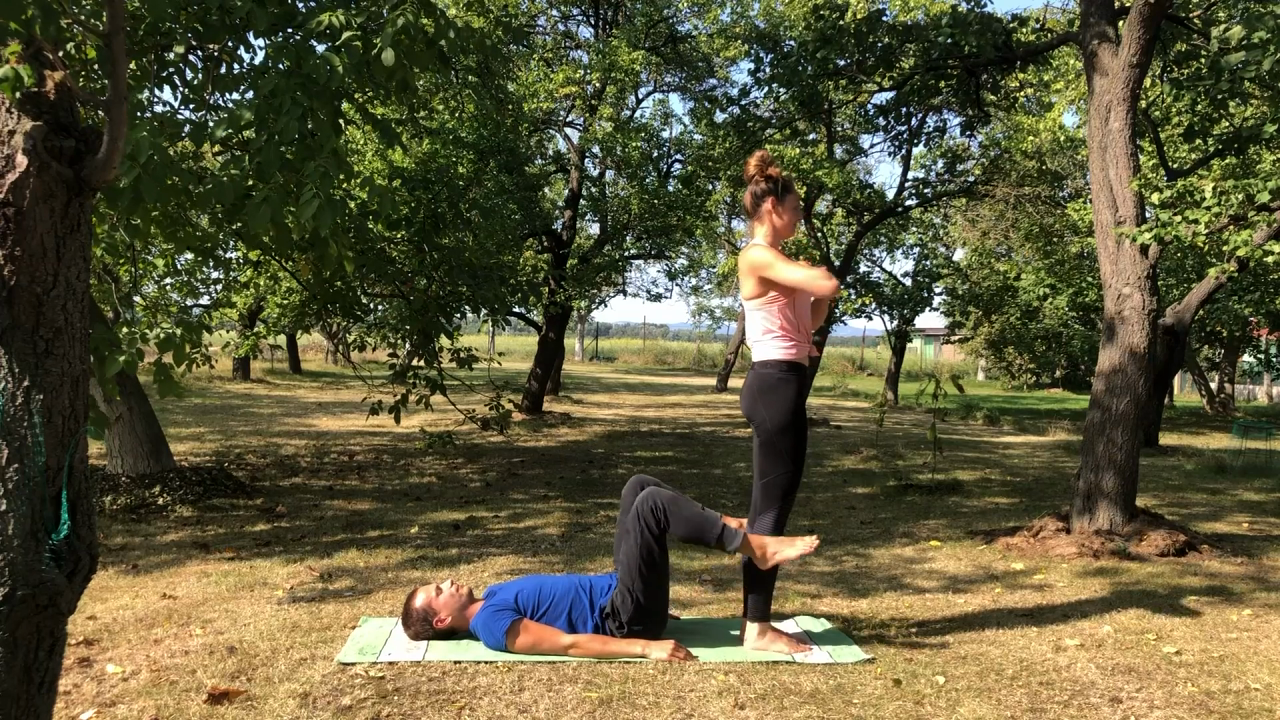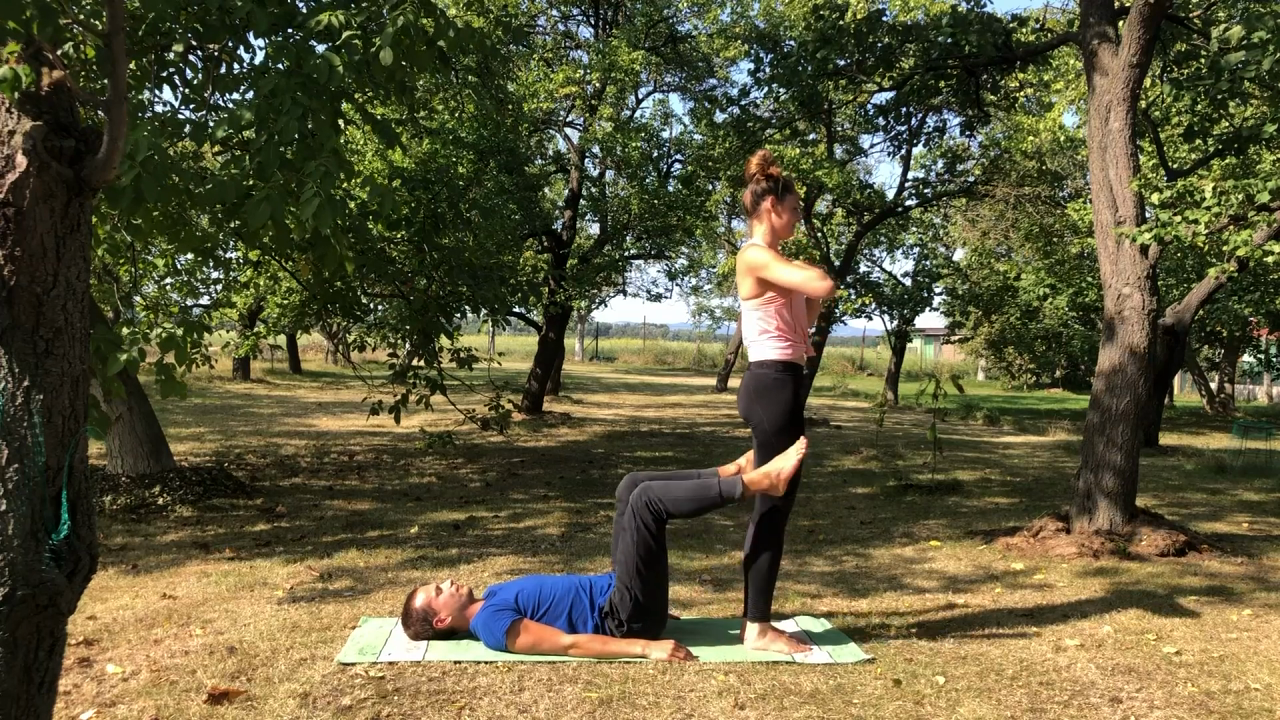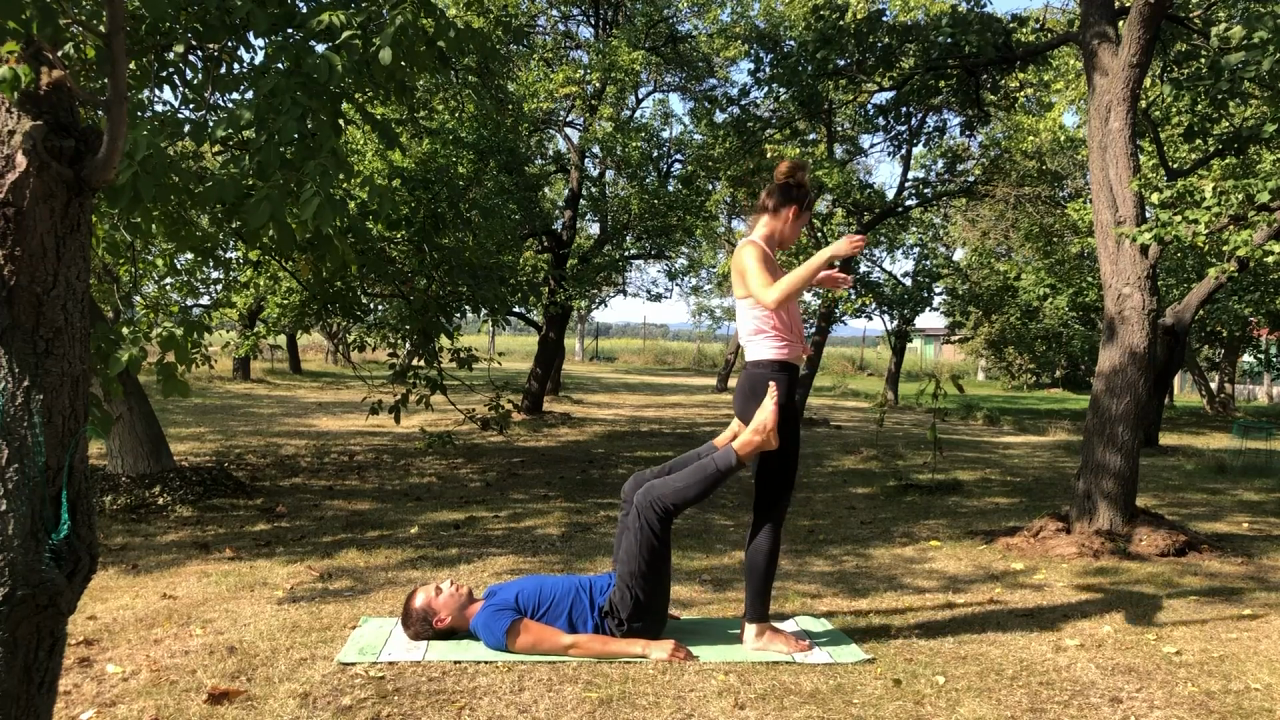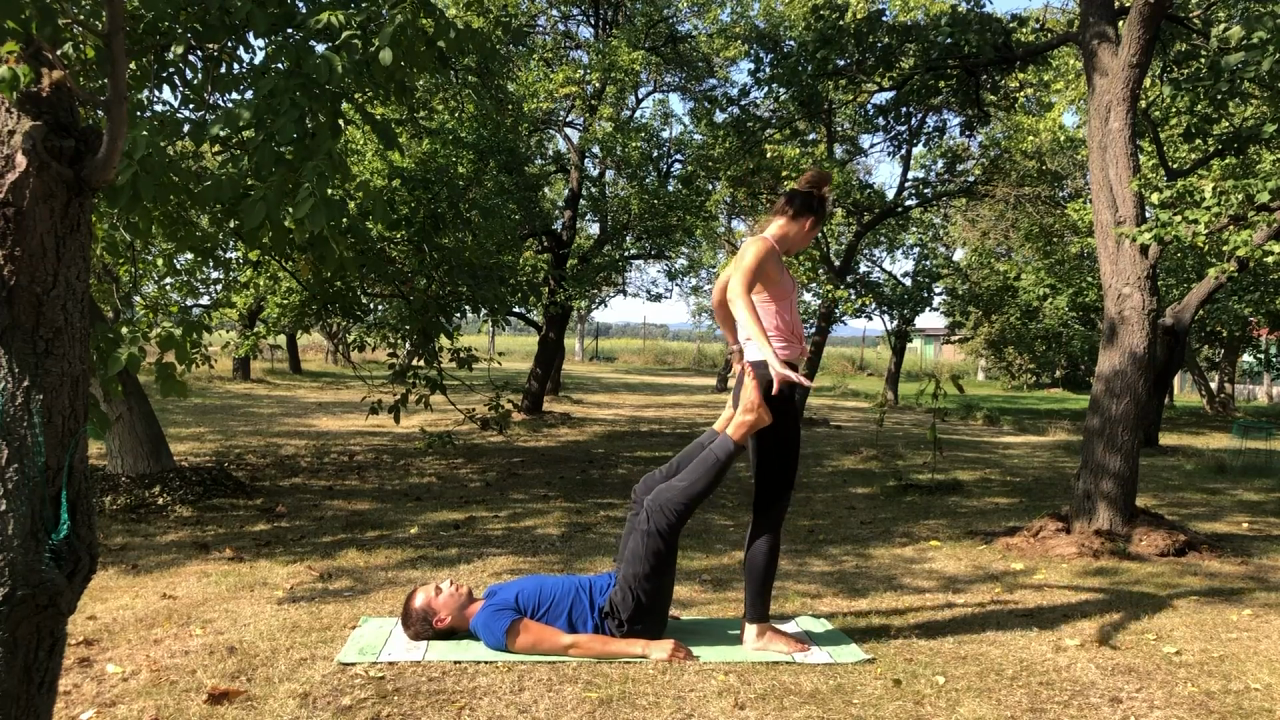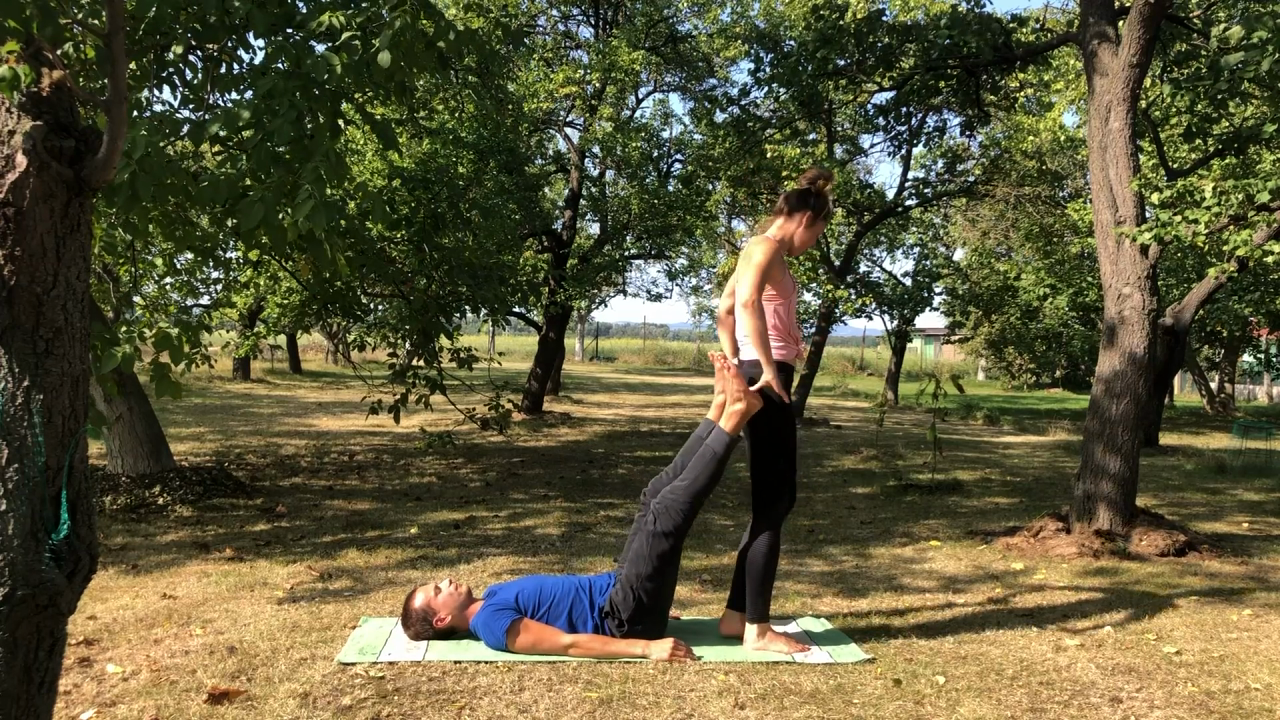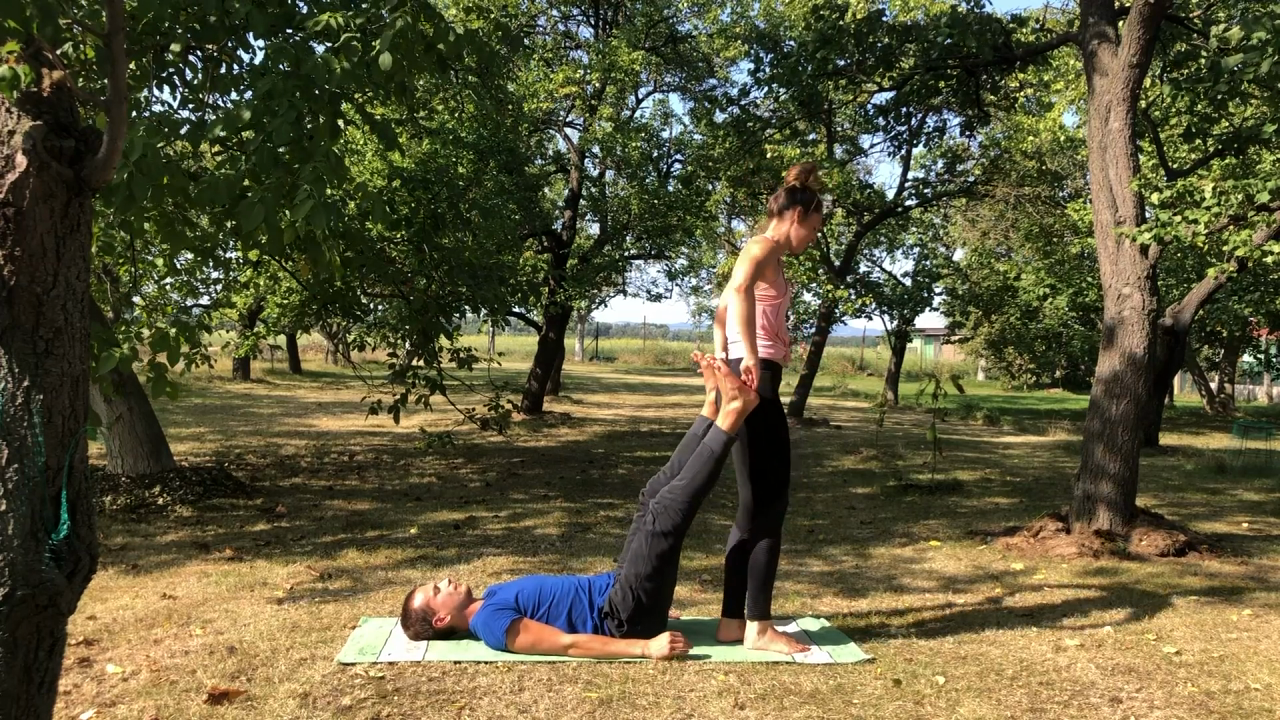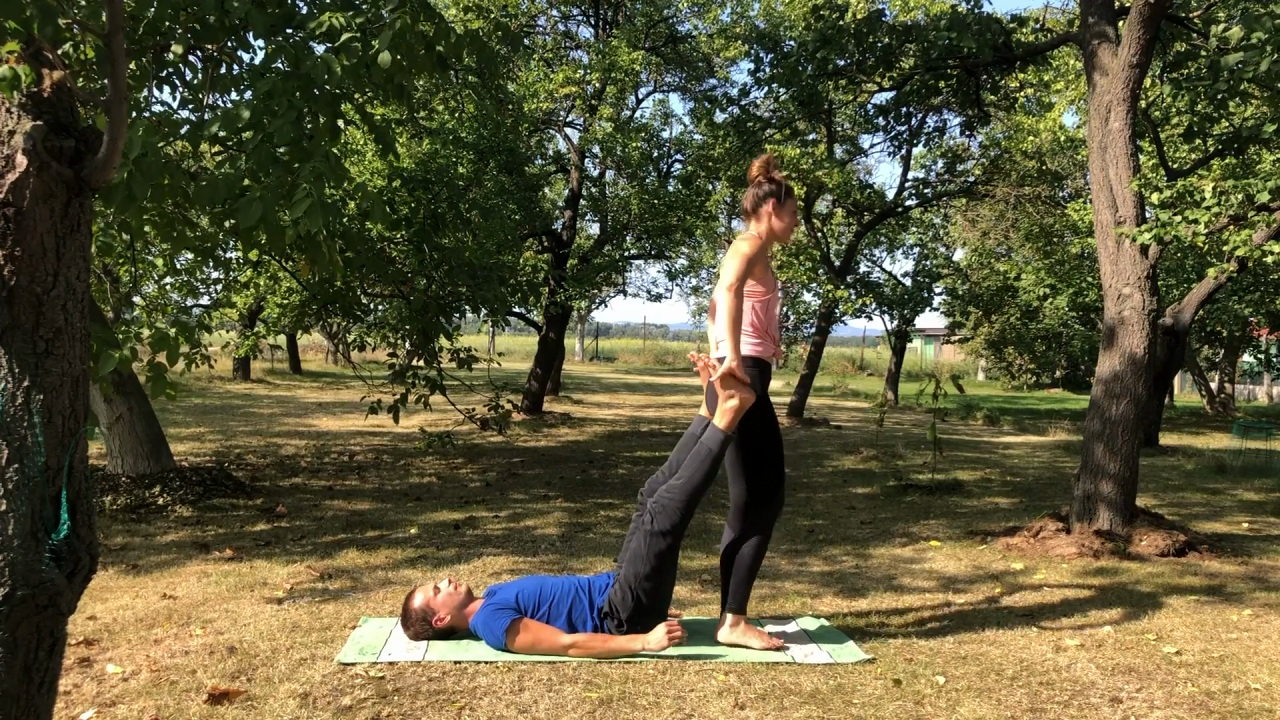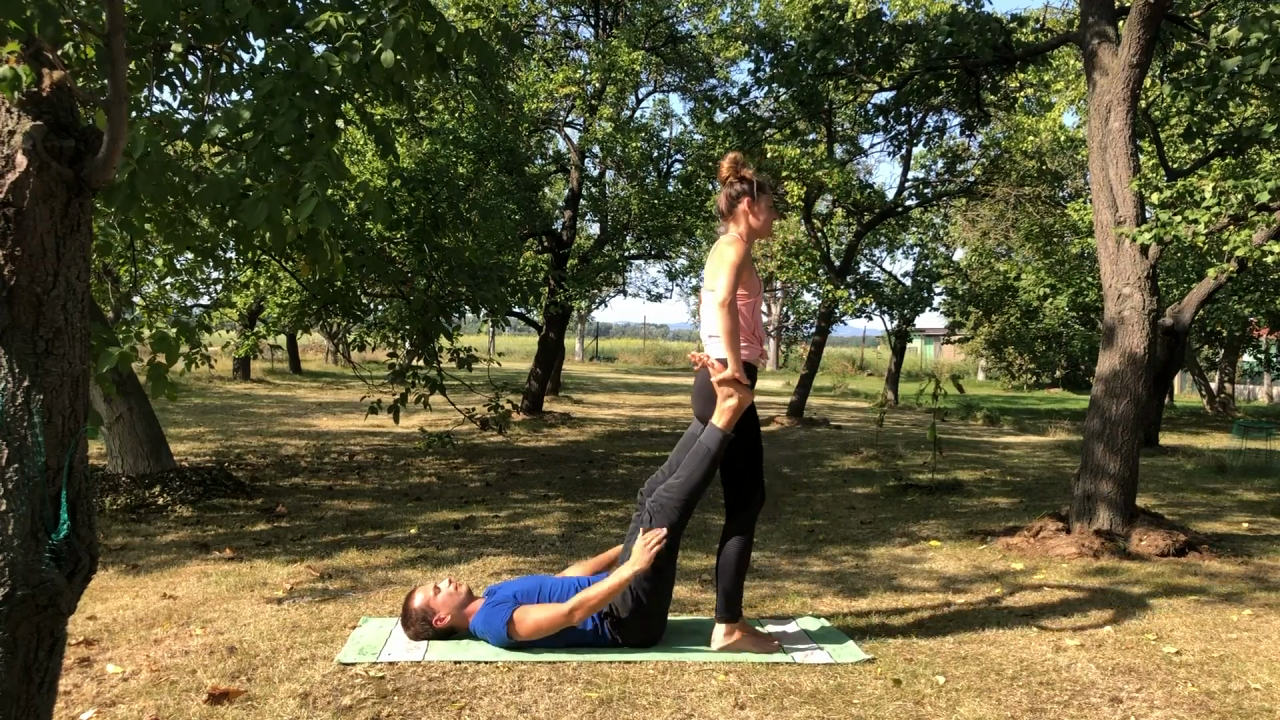
dt=0.3s
person 1, frame 1
left shoulder: (773, 260)
right shoulder: (758, 255)
left elbow: (809, 321)
right elbow: (829, 284)
left wrist: (815, 288)
right wrist: (813, 274)
left hip: (778, 384)
right hip: (776, 384)
left knee: (767, 507)
right knee: (773, 508)
left ankle: (755, 618)
right ankle: (758, 628)
person 1, frame 2
left shoulder: (770, 258)
right shoulder: (756, 255)
left elbow: (804, 312)
right elbow: (824, 286)
left wrist: (810, 287)
right wrist: (811, 275)
left hip: (776, 384)
right hip: (773, 385)
left knee: (770, 507)
right knee: (774, 507)
left ankle: (755, 618)
right ankle: (758, 628)
person 1, frame 3
left shoulder: (763, 253)
right shoulder: (749, 251)
right elbow: (770, 297)
left wrist: (815, 278)
right wrist: (825, 255)
left hip: (773, 382)
right hip: (769, 383)
left knee: (771, 505)
right knee: (771, 506)
left ankle: (756, 619)
right ankle: (757, 628)
person 1, frame 4
left shoulder: (765, 253)
right shoulder: (762, 247)
left elbow: (719, 298)
right elbow: (734, 295)
left wrist: (739, 349)
right wrist: (770, 358)
left hip: (771, 383)
right hip: (771, 385)
left knee: (772, 504)
right knee: (771, 507)
left ankle: (756, 617)
right ankle: (757, 628)
person 1, frame 5
left shoulder: (759, 252)
right shoulder: (767, 247)
left elbow: (725, 308)
right elbow: (747, 302)
left wrist: (733, 362)
right wrist: (767, 369)
left hip: (762, 381)
right hip: (767, 383)
left knee: (776, 501)
right knee: (770, 505)
left ankle: (737, 613)
right ankle: (757, 628)
person 1, frame 6
left shoulder: (763, 256)
right shoulder: (764, 247)
left elbow: (723, 308)
right elbow: (739, 290)
left wrist: (724, 362)
right wrist: (748, 359)
left hip: (745, 384)
right hip: (753, 383)
left knee: (756, 506)
right knee: (767, 504)
left ankle: (733, 619)
right ankle: (758, 625)
person 1, frame 7
left shoulder: (749, 250)
right shoulder: (752, 244)
left elbow: (716, 304)
right elbow: (730, 288)
left wrist: (718, 359)
right wrist: (734, 360)
left hip: (736, 381)
right hip: (744, 380)
left knee: (751, 501)
right knee: (762, 500)
left ankle: (731, 615)
right ankle: (734, 619)
person 1, frame 8
left shoulder: (724, 250)
right shoulder: (735, 245)
right elbow: (724, 299)
right wrist: (733, 363)
left hip: (719, 383)
right hip: (725, 385)
left knee: (746, 503)
right knee: (745, 505)
left ankle: (730, 618)
right ankle: (728, 627)
person 2, frame 1
left shoulder: (493, 598)
right shoulder: (492, 625)
right elbow: (569, 644)
right wrist: (647, 648)
left hip: (614, 589)
right hip: (626, 617)
left knee: (640, 487)
right knee: (652, 503)
left ankle: (733, 533)
right ankle: (752, 546)
person 2, frame 2
left shoulder: (493, 598)
right shoulder: (490, 624)
right elbow: (569, 643)
right wrist: (647, 648)
left hip: (612, 593)
right hip: (625, 620)
left knee: (633, 486)
right knee: (646, 499)
left ankle: (739, 473)
right ankle: (755, 483)
person 2, frame 3
left shoulder: (492, 600)
right shoulder: (491, 624)
right elbow: (569, 644)
right wrist: (646, 648)
left hip: (612, 592)
right hip: (626, 618)
left knee: (638, 488)
right knee: (650, 500)
left ankle: (731, 440)
right ankle: (742, 450)
person 2, frame 4
left shoulder: (493, 599)
right shoulder: (492, 625)
right elbow: (570, 644)
left wrist: (656, 596)
right wrist: (645, 648)
left hip: (615, 593)
right hip: (625, 617)
left knee: (650, 490)
right knee: (660, 506)
left ankle: (729, 423)
right ankle: (738, 430)
person 2, frame 5
left shoulder: (493, 599)
right shoulder: (492, 624)
right elbow: (570, 644)
right wrist: (647, 648)
left hip: (614, 591)
right hip: (625, 616)
left knee: (658, 495)
right knee: (665, 512)
left ankle: (720, 411)
right ankle: (731, 420)
person 2, frame 6
left shoulder: (485, 602)
right shoulder: (489, 625)
right elbow: (562, 641)
right wrist: (640, 646)
left hip: (609, 600)
right hip: (626, 616)
left knee: (659, 499)
right knee: (663, 511)
left ankle: (720, 402)
right ankle: (728, 417)
person 2, frame 7
left shoulder: (493, 599)
right shoulder: (492, 623)
right elbow: (569, 643)
right wrist: (643, 640)
left hip: (611, 591)
right hip: (624, 615)
left knee: (654, 495)
right knee: (661, 513)
left ankle: (713, 408)
right ankle: (727, 415)
person 2, frame 8
left shoulder: (494, 597)
right shoulder: (494, 622)
right elbow: (571, 613)
left wrist: (622, 552)
right wrist: (631, 568)
left hip: (618, 596)
right hip: (628, 619)
left knee: (652, 494)
right knee: (661, 508)
left ankle: (718, 406)
right ankle: (726, 414)
